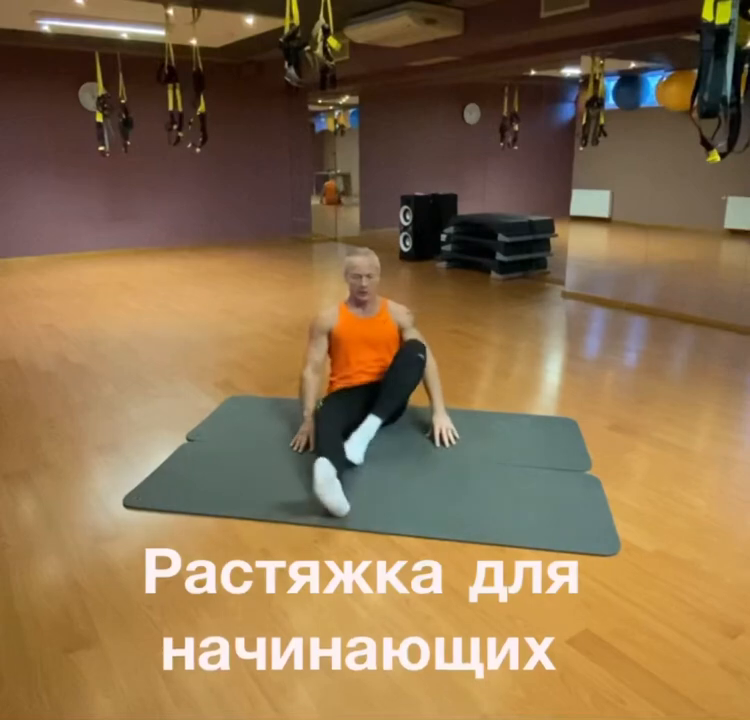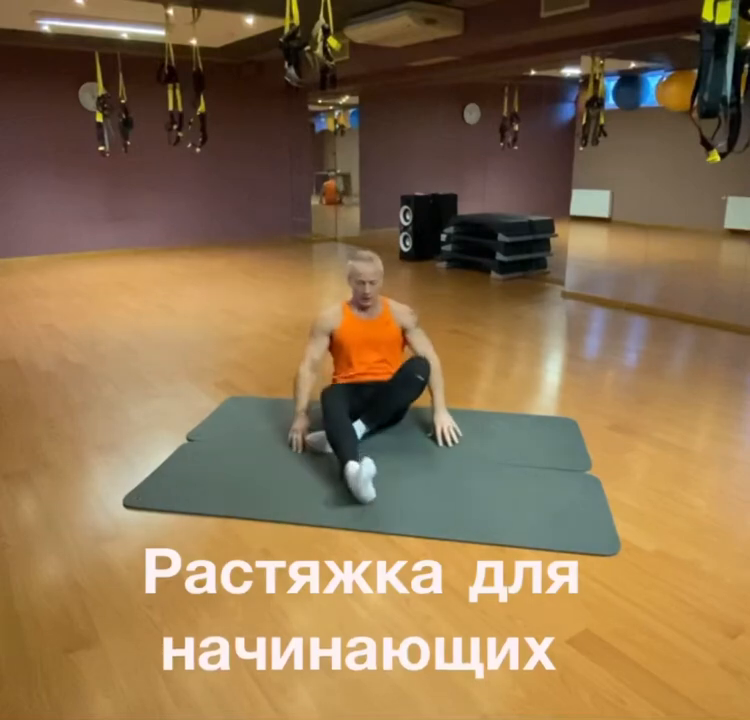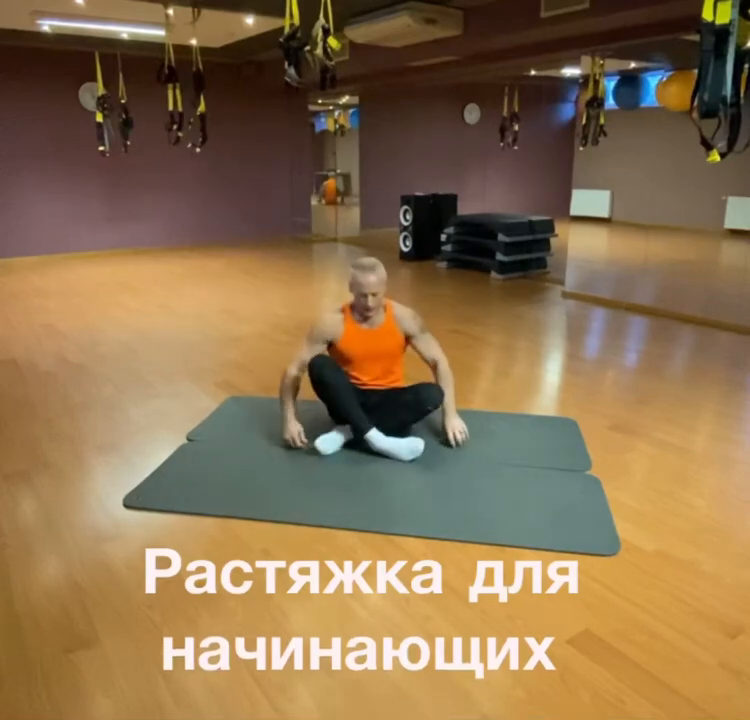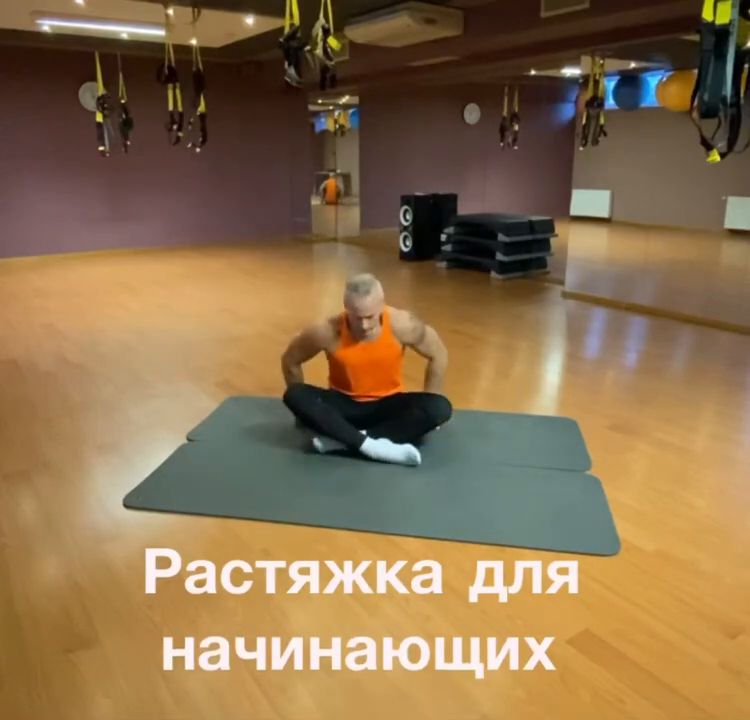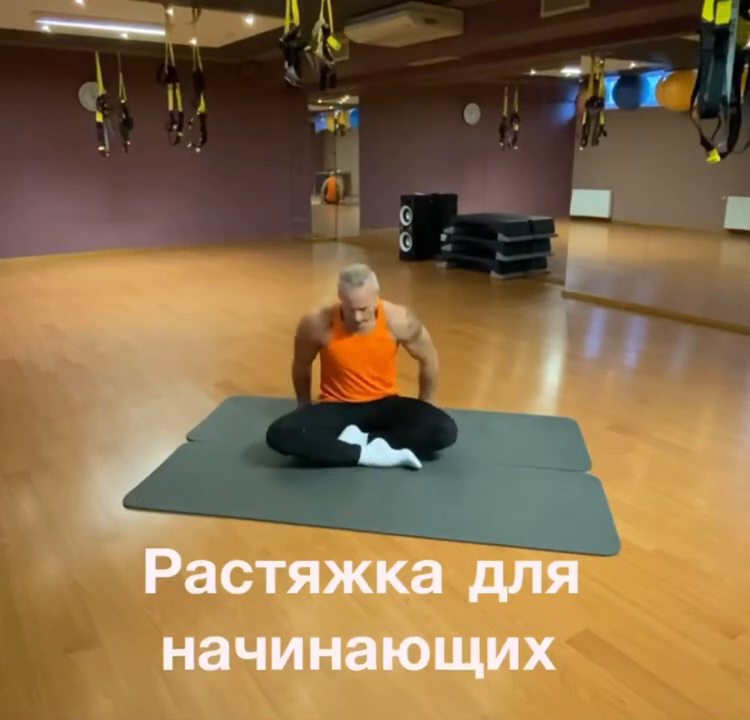
dt=0.4s
person 1, frame 1
left shoulder: (399, 314)
right shoulder: (328, 319)
left elbow: (427, 359)
right elbow: (312, 369)
left wrist: (439, 411)
right wrist: (308, 418)
left hip: (388, 396)
right hip: (346, 393)
left knee: (415, 349)
right knee: (325, 418)
left ankle: (368, 428)
right ankle: (330, 479)
person 1, frame 2
left shoulder: (401, 314)
right shoulder: (331, 319)
left elbow: (431, 360)
right elbow: (309, 367)
left wrist: (440, 410)
right wrist: (301, 416)
left hip: (390, 399)
right hip: (351, 393)
left knee: (418, 366)
right knee: (331, 396)
left ankle: (356, 428)
right ankle: (353, 468)
person 1, frame 3
left shoulder: (404, 318)
right shoulder: (332, 324)
left elbow: (439, 362)
right elbow: (294, 370)
left wrist: (450, 414)
right wrist: (290, 419)
left hip: (389, 400)
right hip: (349, 400)
left knee: (431, 395)
right knee: (319, 365)
left ankle: (350, 432)
right ankle: (375, 439)
person 1, frame 4
left shoulder: (402, 325)
right shoulder: (326, 332)
left elbow: (439, 355)
right elbow: (289, 361)
left wrist: (427, 402)
right wrist: (304, 409)
left hip: (389, 405)
right hip: (344, 405)
left knee: (440, 408)
right knee: (294, 396)
left ankle: (344, 438)
right ankle: (370, 446)
person 1, frame 5
left shoulder: (398, 320)
right shoulder: (316, 324)
left elbow: (429, 360)
right elbow: (301, 366)
left wrist: (424, 407)
right wrist: (305, 409)
left hip: (385, 405)
right hip: (337, 408)
left knee: (445, 431)
right knee: (279, 435)
left ankle: (357, 440)
right ankle: (368, 454)
